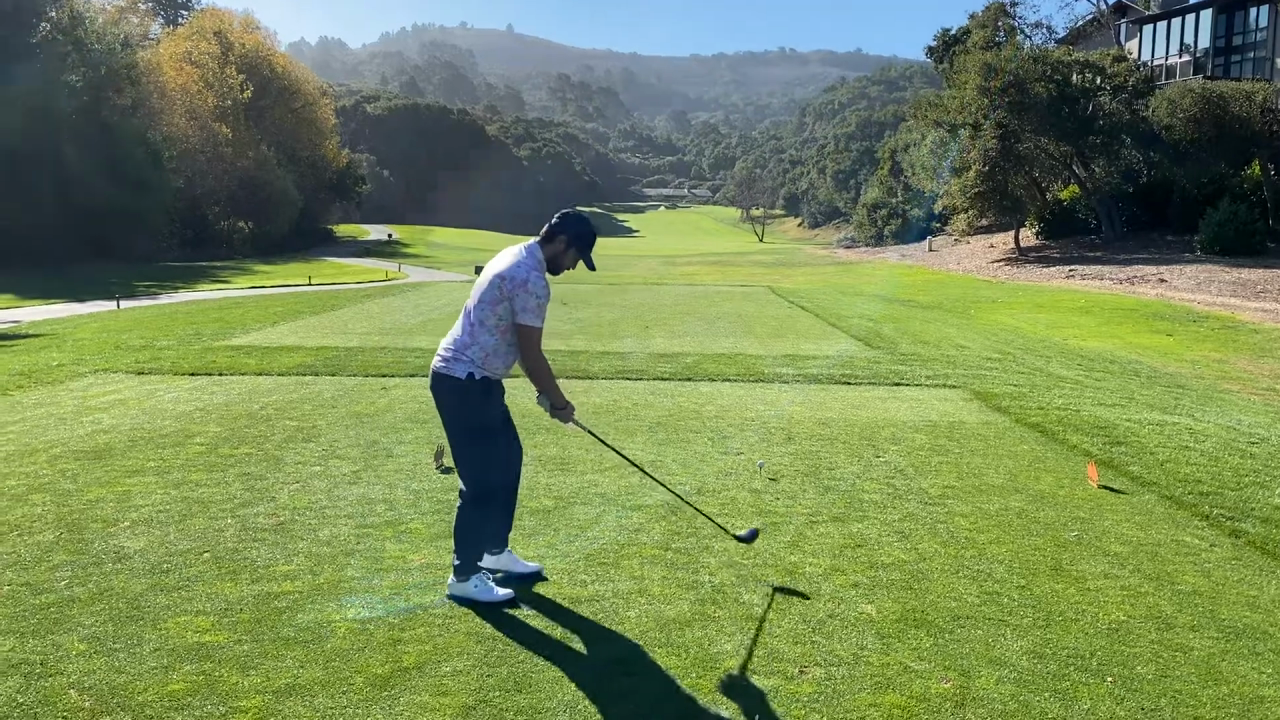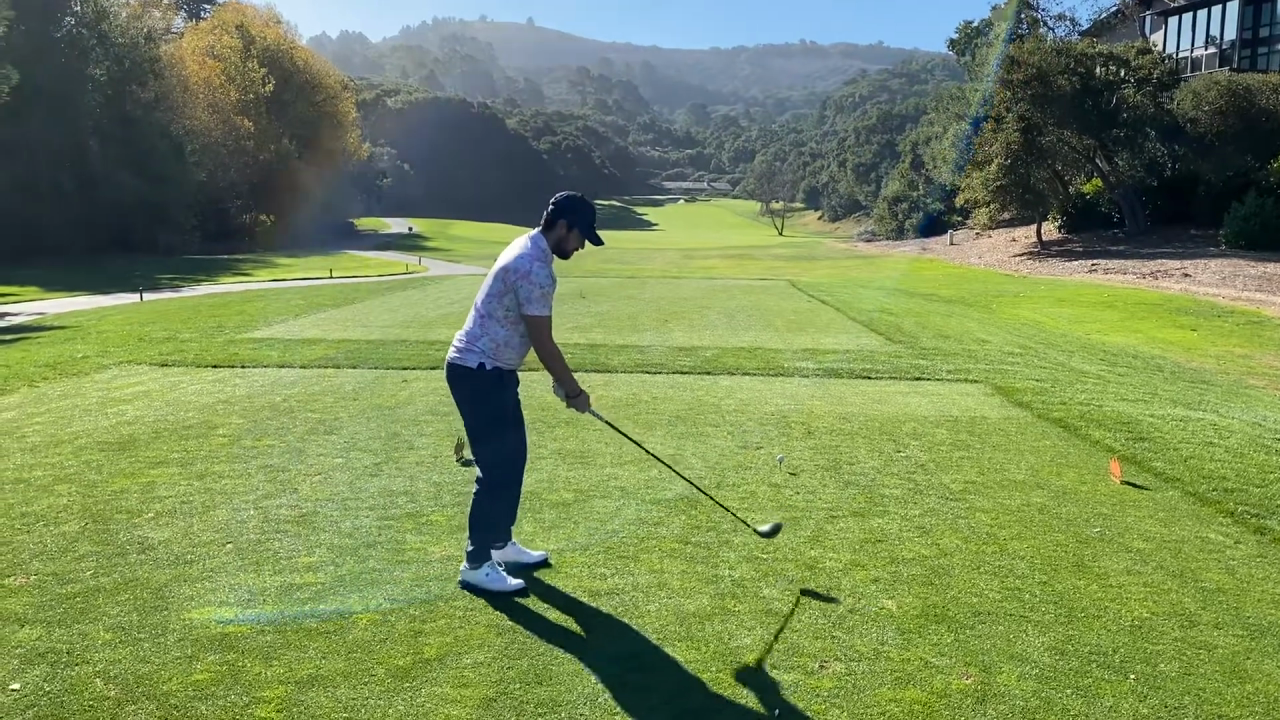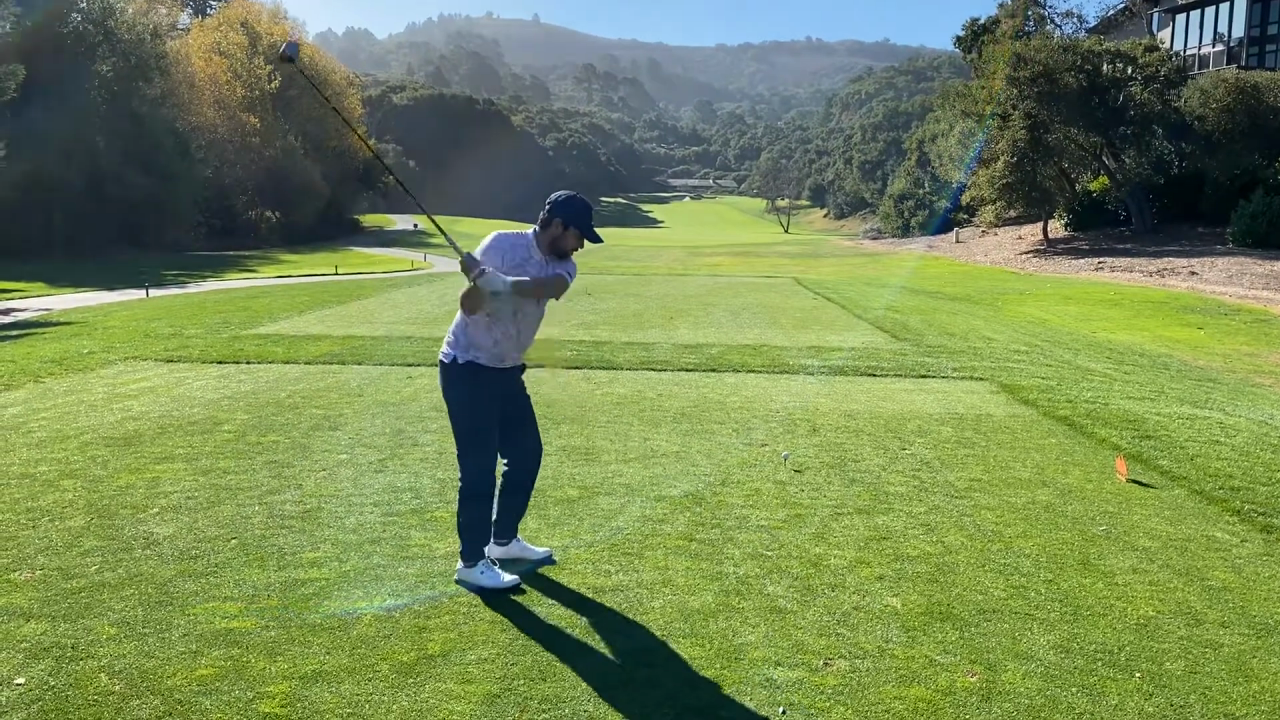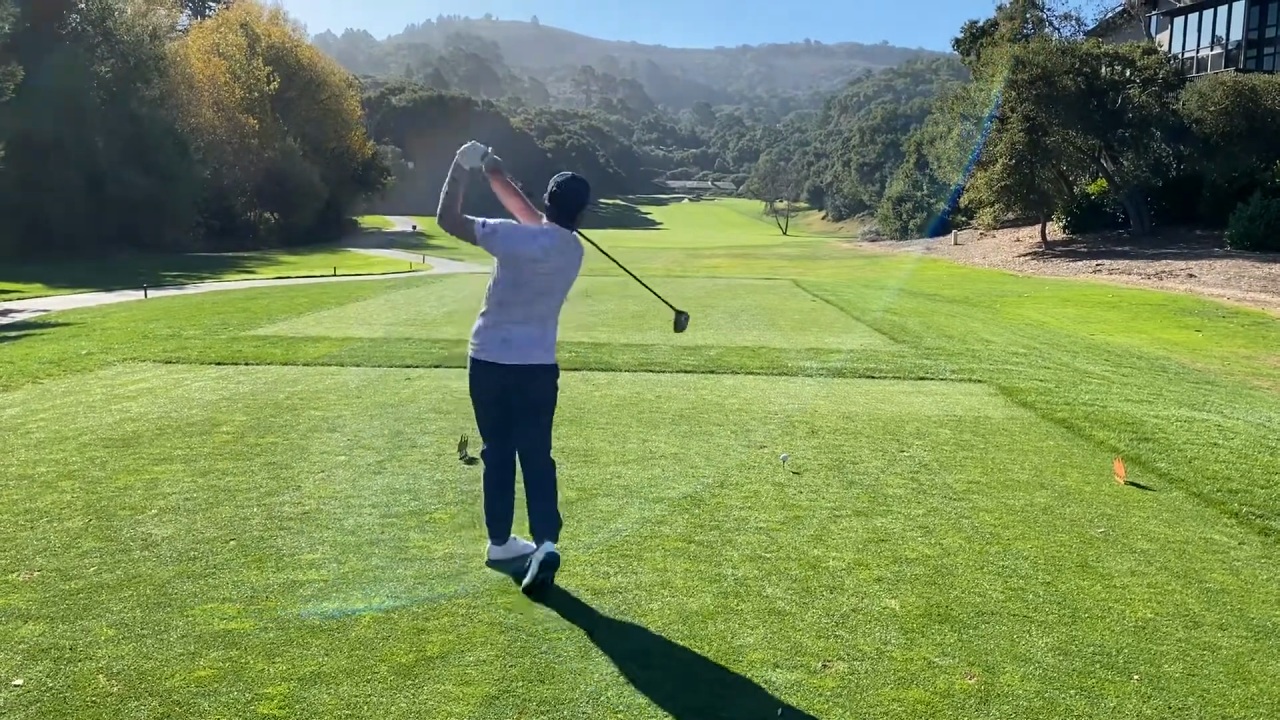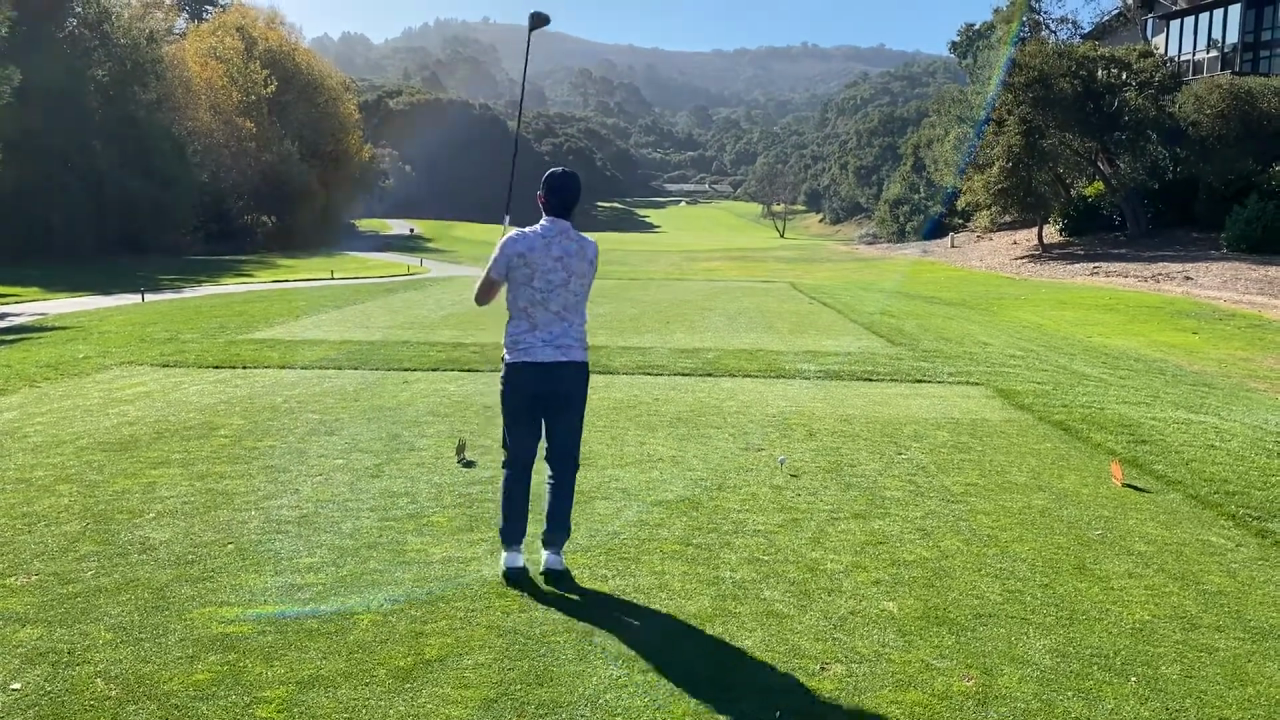
dt=1s
person 1, frame 1
left shoulder: (516, 258)
right shoulder: (531, 280)
right elbow: (531, 354)
left wrist: (545, 392)
right wrist: (558, 401)
left hip: (472, 377)
right hip: (463, 382)
left knee: (506, 460)
right knee: (483, 478)
left ankle: (494, 549)
right ankle: (464, 574)
person 1, frame 2
left shoulder: (527, 250)
right shoulder: (535, 269)
left elbow: (534, 337)
right elbow: (542, 343)
left wrist: (563, 381)
right wrist: (574, 391)
left hip: (492, 370)
right hip: (477, 371)
left knee: (512, 457)
right knee: (497, 467)
left ankle: (499, 543)
right ankle: (477, 562)
person 1, frame 3
left shoulder: (563, 268)
right shoulder: (502, 244)
left elbow: (545, 288)
right elbow: (468, 305)
left wrist: (504, 284)
right wrist: (476, 282)
left hip: (506, 371)
right hip: (466, 367)
left knee: (527, 454)
right knee: (479, 466)
left ankle: (504, 539)
right ankle: (471, 561)
person 1, frame 4
left shoulder: (516, 236)
right shoulder: (572, 252)
left elbow: (448, 221)
right elbow: (532, 219)
left wrist: (461, 166)
right wrist: (495, 174)
left hip: (486, 364)
right hip: (537, 369)
left knee: (497, 455)
right knee: (536, 458)
left ankle: (500, 542)
right ankle: (545, 542)
person 1, frame 5
left shoulder: (515, 244)
right shoulder: (589, 251)
left elbow: (482, 298)
left hip: (521, 367)
right hip: (570, 369)
left knee: (518, 463)
right knee: (563, 463)
left ankle: (512, 551)
right ankle: (554, 552)
